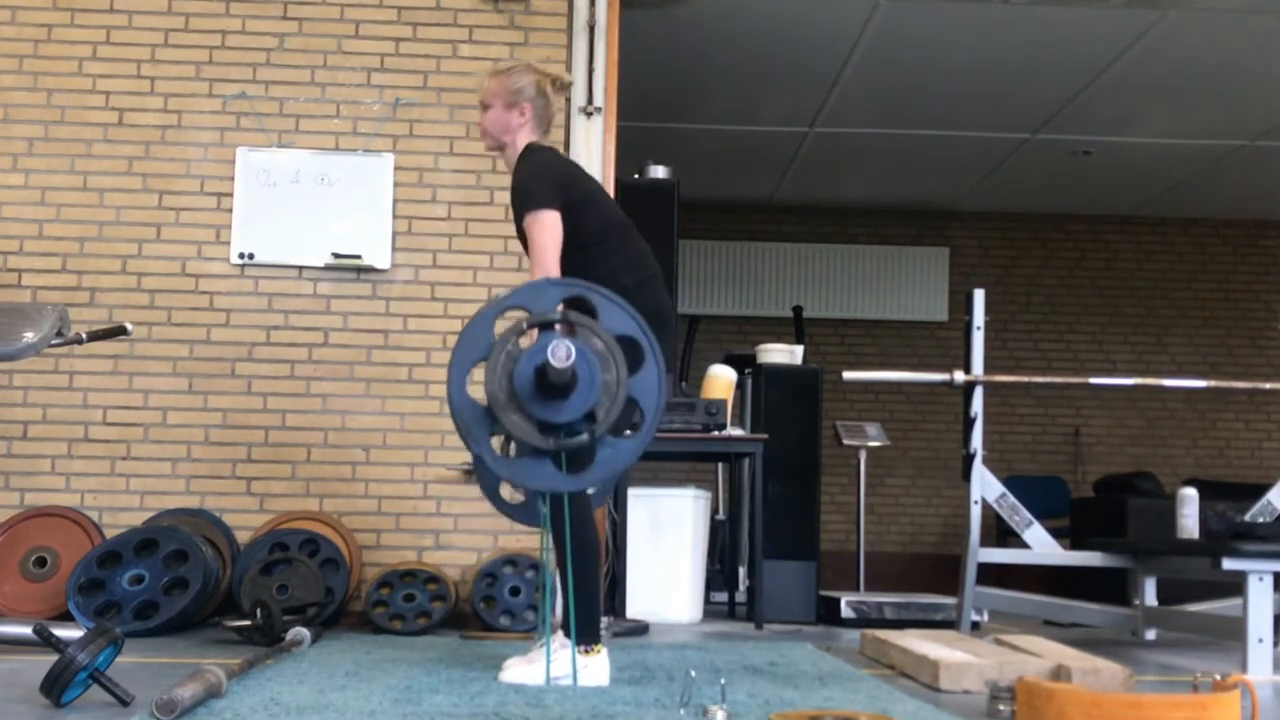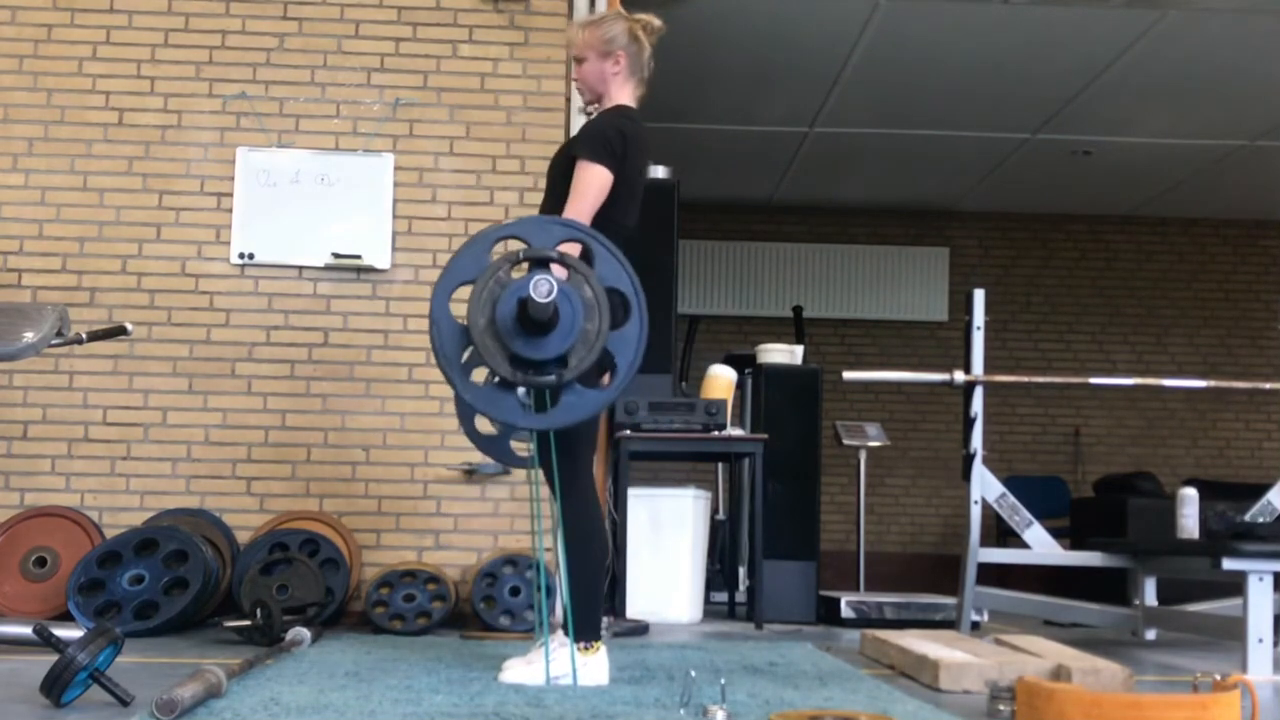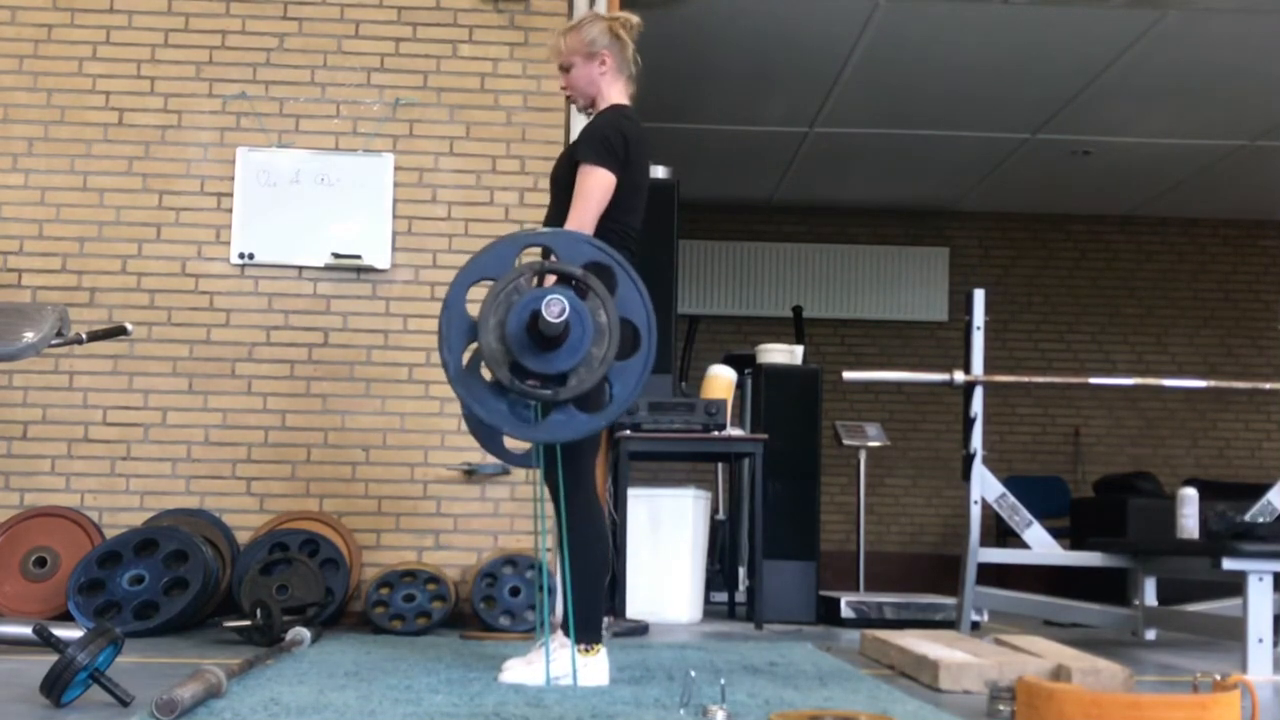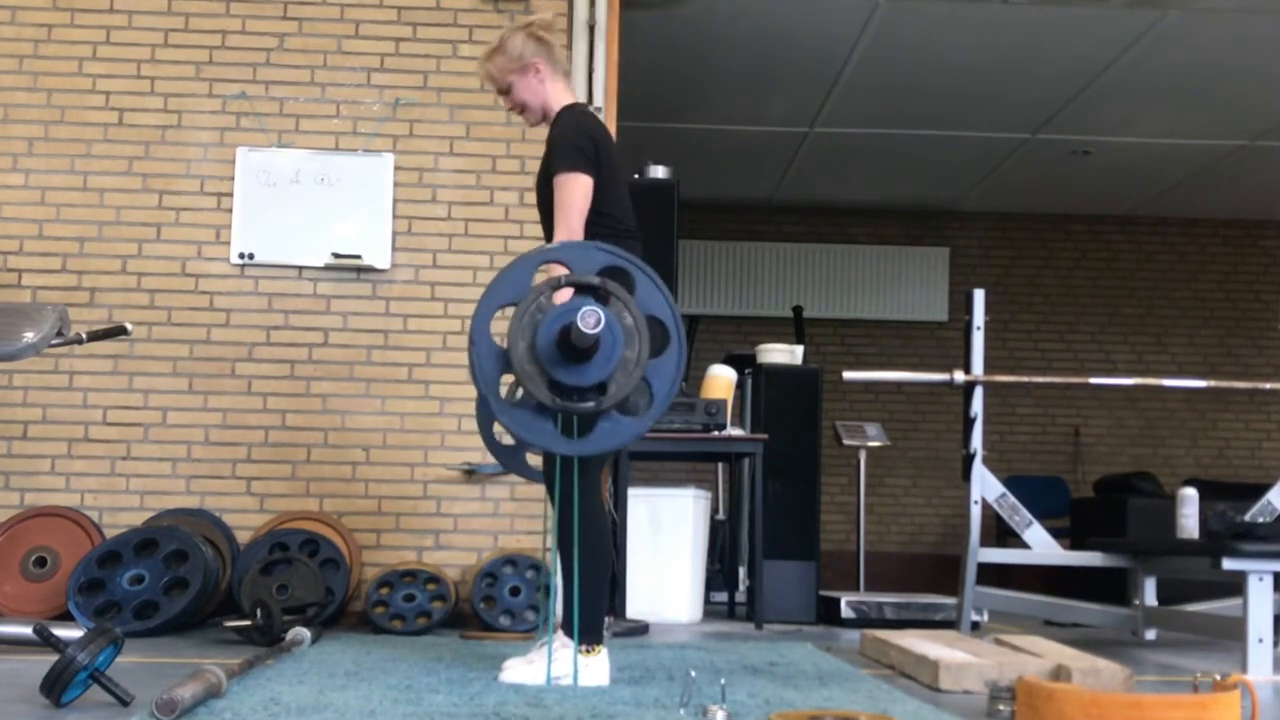
dt=0.5s
person 1, frame 1
left shoulder: (536, 171)
right shoulder: (546, 170)
left elbow: (546, 281)
right elbow: (559, 281)
left ankle: (584, 651)
right ankle: (578, 637)
person 1, frame 2
left shoulder: (607, 129)
right shoulder: (625, 134)
left elbow: (573, 226)
left knee: (571, 482)
right knee: (570, 480)
left ankle: (584, 650)
right ankle: (580, 636)
person 1, frame 3
left shoulder: (608, 130)
right shoulder: (624, 134)
left elbow: (578, 229)
left knee: (572, 483)
right knee: (569, 481)
left ankle: (585, 650)
right ankle: (579, 635)
person 1, frame 4
left shoulder: (571, 131)
right shoulder: (582, 130)
left elbow: (570, 237)
left knee: (575, 481)
right knee: (570, 479)
left ankle: (585, 649)
right ankle: (577, 634)
